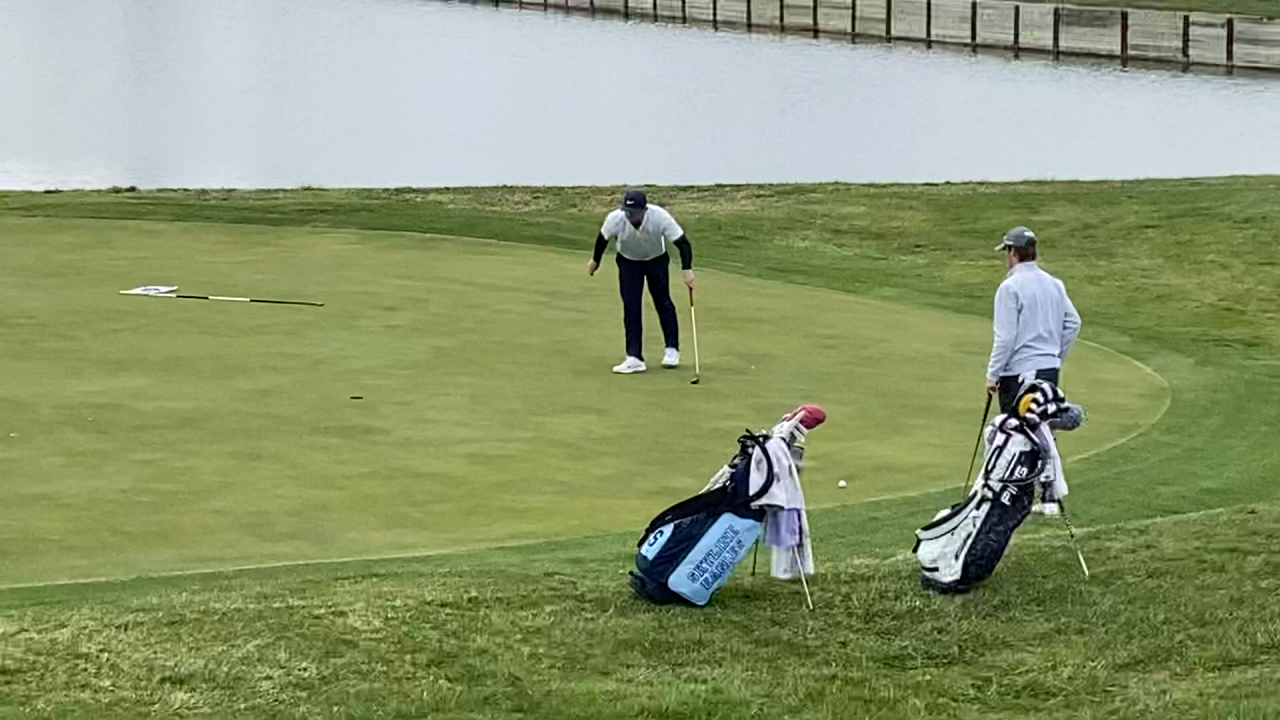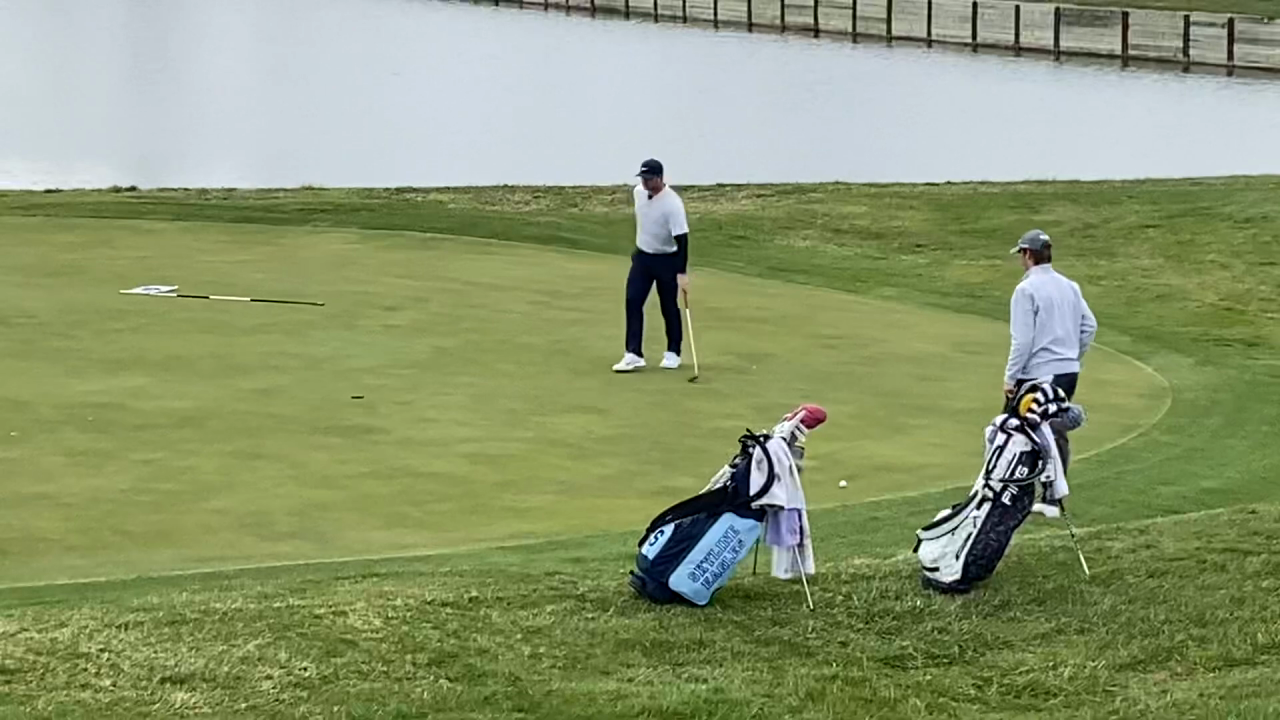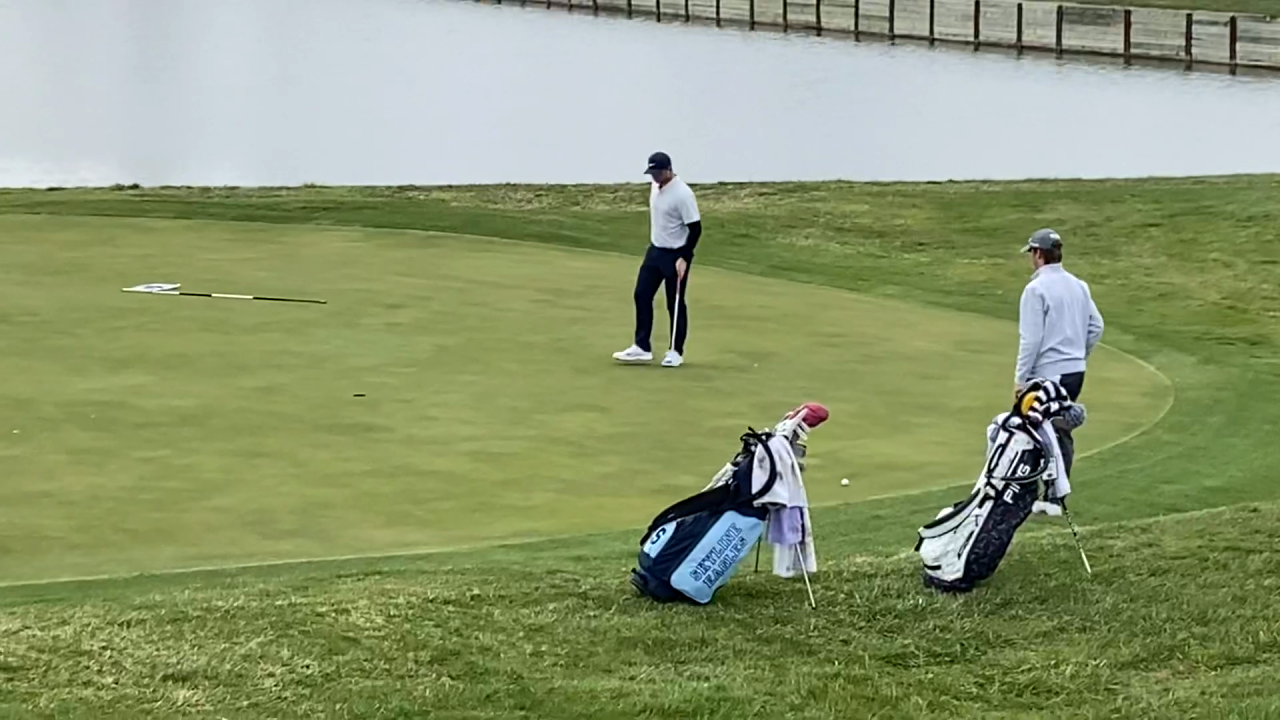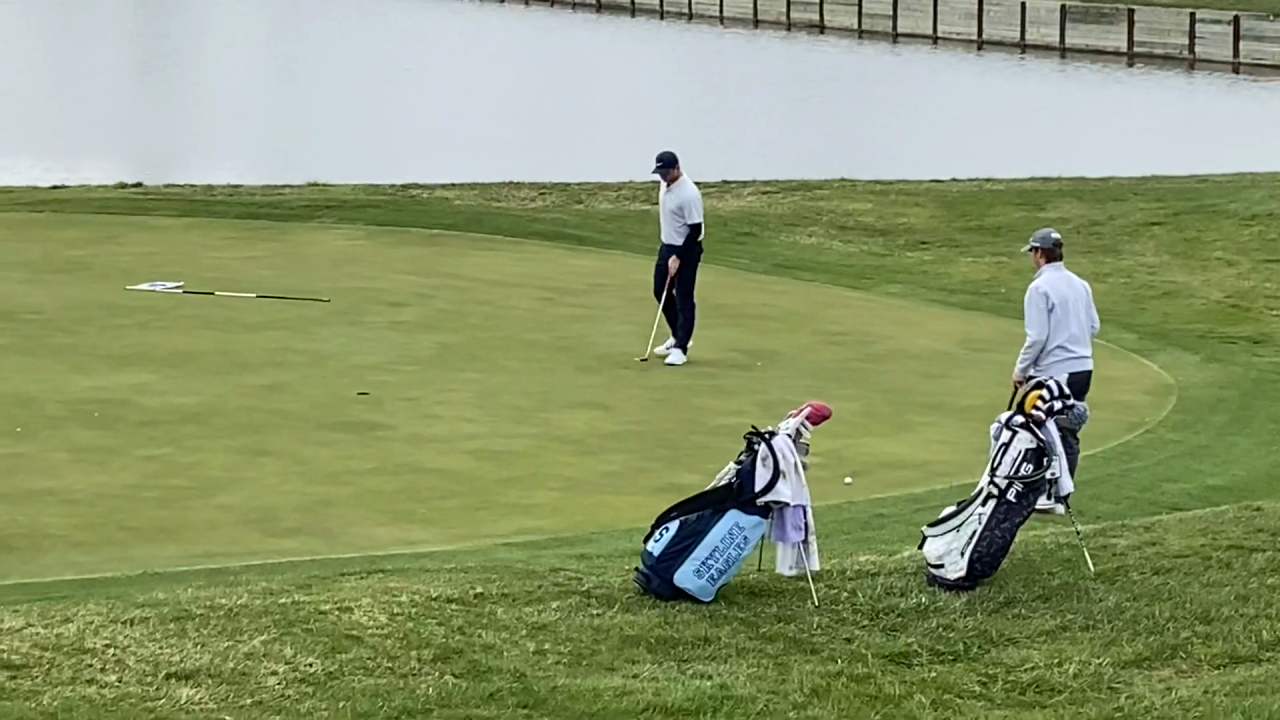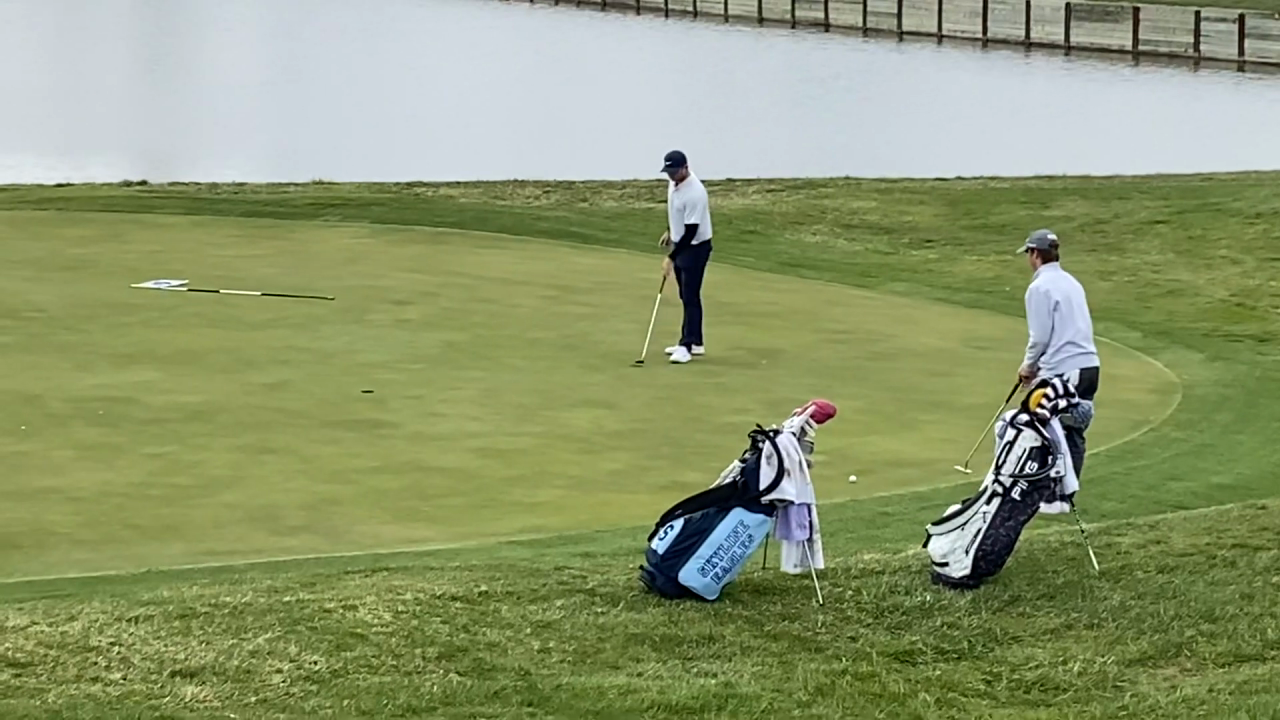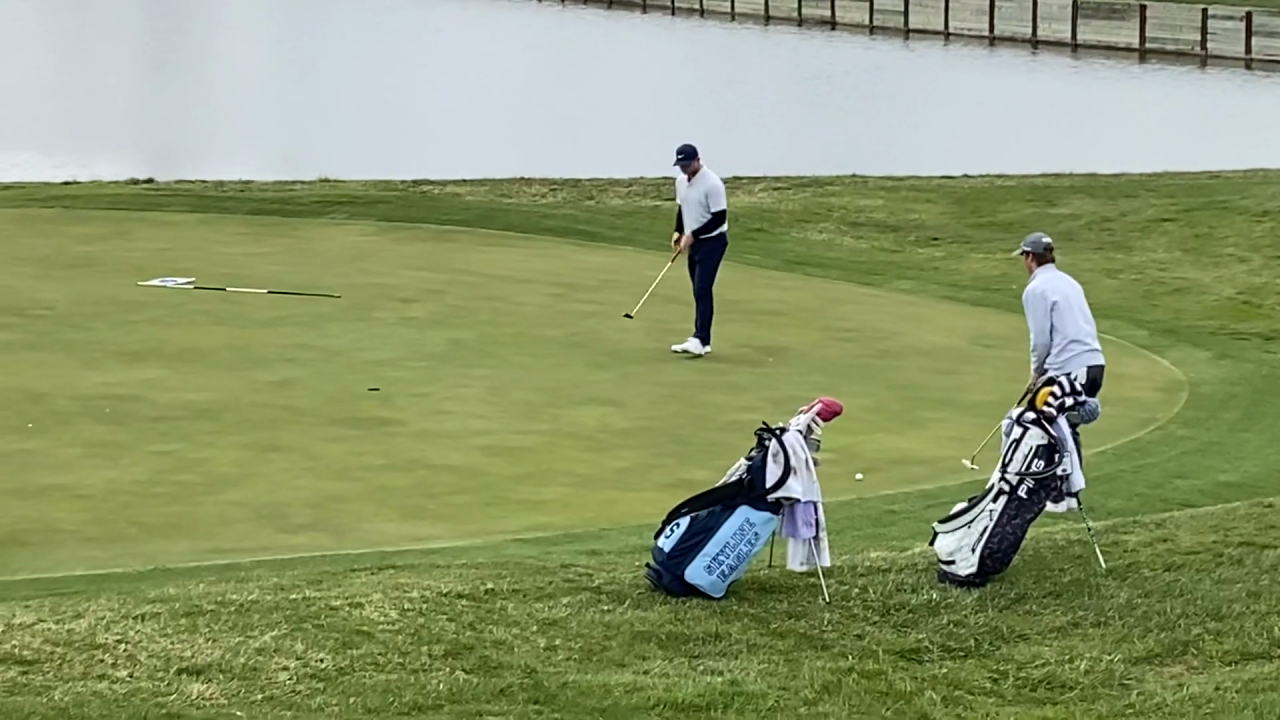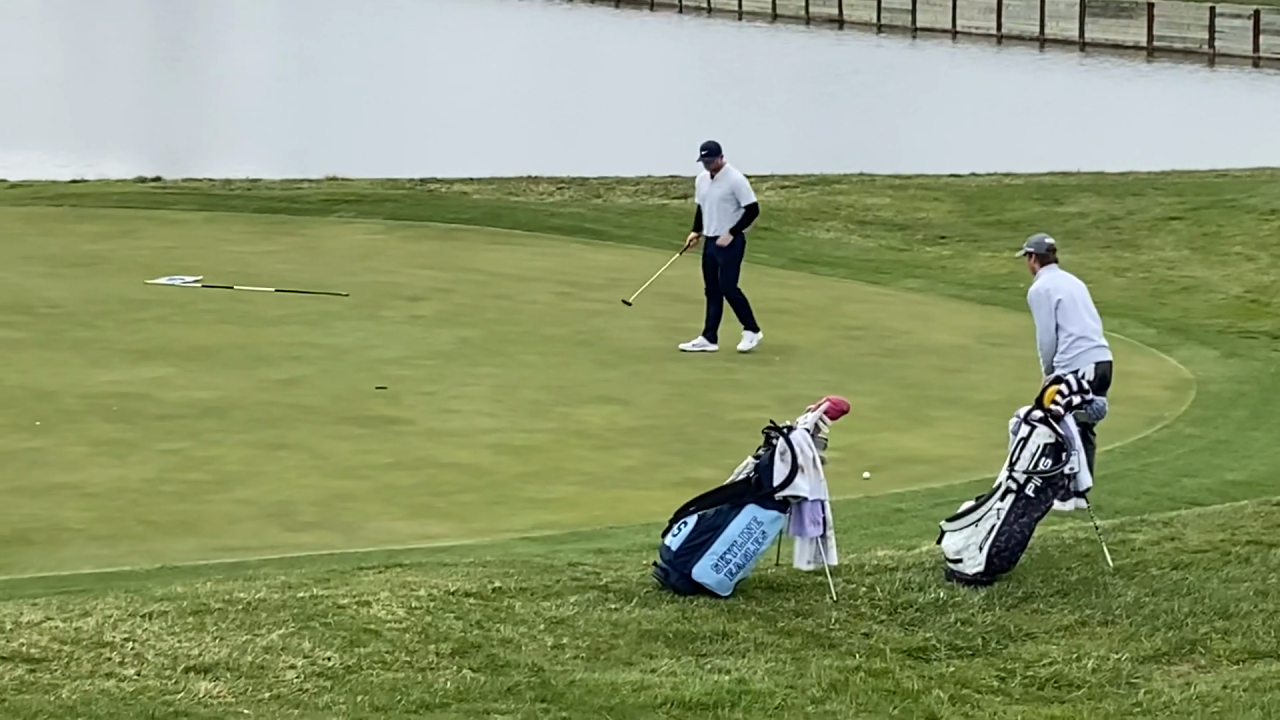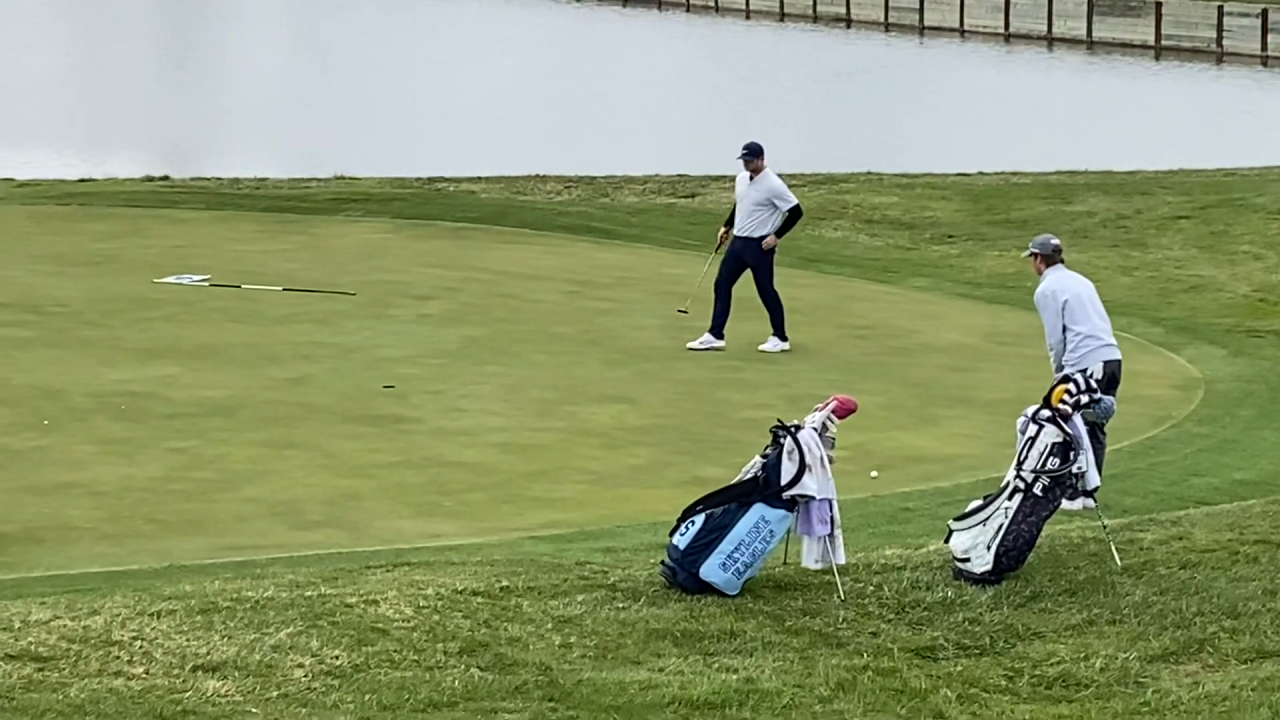
dt=0.3s
person 1, frame 1
left shoulder: (1010, 286)
right shoulder: (1054, 284)
left elbow: (1005, 338)
right elbow: (1073, 323)
left wrist: (992, 374)
left hip: (1020, 373)
right hip: (1049, 370)
person 1, frame 2
left shoulder: (1026, 289)
right shoulder: (1070, 286)
left elbow: (1022, 340)
right elbow: (1089, 327)
left wrist: (1010, 377)
left hip: (1036, 376)
right hip: (1068, 373)
right knee: (1057, 433)
person 1, frame 3
left shoulder: (1036, 289)
right shoulder: (1079, 286)
left elbow: (1031, 340)
right elbow: (1096, 326)
left wrist: (1020, 378)
left hip: (1045, 375)
right hip: (1074, 372)
right knee: (1061, 433)
person 1, frame 4
left shoulder: (1040, 287)
right shoulder: (1080, 284)
left elbow: (1037, 337)
right elbow: (1093, 326)
left wrist: (1020, 369)
left hip: (1051, 373)
right hip: (1082, 370)
right knee: (1068, 434)
person 1, frame 5
left shoulder: (1039, 287)
right shoulder: (1072, 282)
left elbow: (1041, 336)
left wrist: (1029, 364)
right wrist: (1038, 366)
left hip: (1062, 370)
right hip: (1088, 366)
right knee: (1074, 433)
person 1, frame 6
left shoulder: (1035, 289)
right shoulder: (1069, 282)
left elbow: (1041, 338)
left wrist: (1036, 371)
right wrist: (1044, 368)
left hip: (1068, 367)
right hip: (1093, 363)
right knee: (1069, 427)
person 1, frame 7
left shoulder: (1039, 289)
right shoulder: (1073, 281)
left elbow: (1047, 338)
left wrist: (1047, 373)
right wrist: (1054, 371)
left hip: (1075, 367)
right hip: (1102, 361)
right knee: (1085, 429)
right ankle: (1079, 493)
person 1, frame 8
left shoulder: (1046, 289)
right shoulder: (1080, 279)
left elbow: (1055, 338)
left wrist: (1058, 371)
left hip: (1084, 366)
right hip: (1111, 360)
right knee: (1095, 429)
left ankle: (1072, 494)
person 2, frame 1
left shoulder: (660, 217)
right shoulder: (615, 219)
left elbow: (683, 243)
right elbow: (603, 238)
left wrist: (687, 269)
right wrist: (595, 260)
left hip: (656, 261)
right hip: (628, 262)
left knee: (663, 304)
right knee: (631, 308)
left ankle: (672, 349)
right ankle: (634, 358)
person 2, frame 2
left shoulder: (672, 203)
right shoulder: (638, 192)
left elbow: (682, 240)
left wrist: (682, 273)
left hip: (667, 260)
right hip: (642, 256)
left knee: (669, 307)
right knee: (633, 301)
left ankle: (673, 352)
right ankle: (634, 354)
person 2, frame 3
left shoulder: (682, 194)
right shoulder: (656, 187)
left elbow: (696, 229)
left wrist: (684, 258)
left hip: (676, 255)
right hip: (655, 250)
left knee: (674, 302)
right knee: (642, 295)
left ankle: (676, 351)
right ankle: (642, 348)
person 2, frame 4
left shoulder: (689, 193)
right shoulder: (665, 184)
left elbow: (696, 229)
left wrist: (678, 257)
left hip: (685, 252)
right hip: (667, 247)
left knee: (684, 300)
right knee: (661, 292)
left ankle: (680, 348)
right ankle: (678, 337)
person 2, frame 5
left shoulder: (695, 193)
right shoulder: (674, 184)
left elbow: (691, 232)
left wrist: (671, 258)
right wrist: (668, 231)
left hip: (695, 248)
right hip: (680, 246)
left knee: (690, 297)
right knee: (687, 295)
left ankle: (686, 346)
right ankle: (695, 341)
person 2, frame 6
left shoulder: (712, 183)
right shoulder: (681, 180)
left elbow: (720, 218)
left wrist: (693, 235)
right wrist: (678, 231)
left hip: (712, 242)
right hip: (695, 242)
left knee: (702, 289)
right knee: (699, 290)
left ankle: (699, 339)
right ankle: (702, 340)
person 2, frame 7
left shoulder: (735, 180)
right shoulder: (701, 179)
left elbow: (752, 210)
left wrist: (732, 234)
right wrist: (695, 231)
left hip: (731, 244)
right hip: (710, 242)
left knee: (729, 288)
right knee: (712, 291)
left ankle: (752, 331)
right ankle: (708, 338)
person 2, frame 8
left shoulder: (773, 184)
right shoulder: (741, 179)
left elbow: (796, 212)
left wrist: (777, 236)
right wrist: (726, 227)
left hip: (759, 245)
right hip: (738, 241)
left knee: (766, 290)
right knee: (722, 284)
left ankle: (780, 338)
right ankle: (715, 335)
